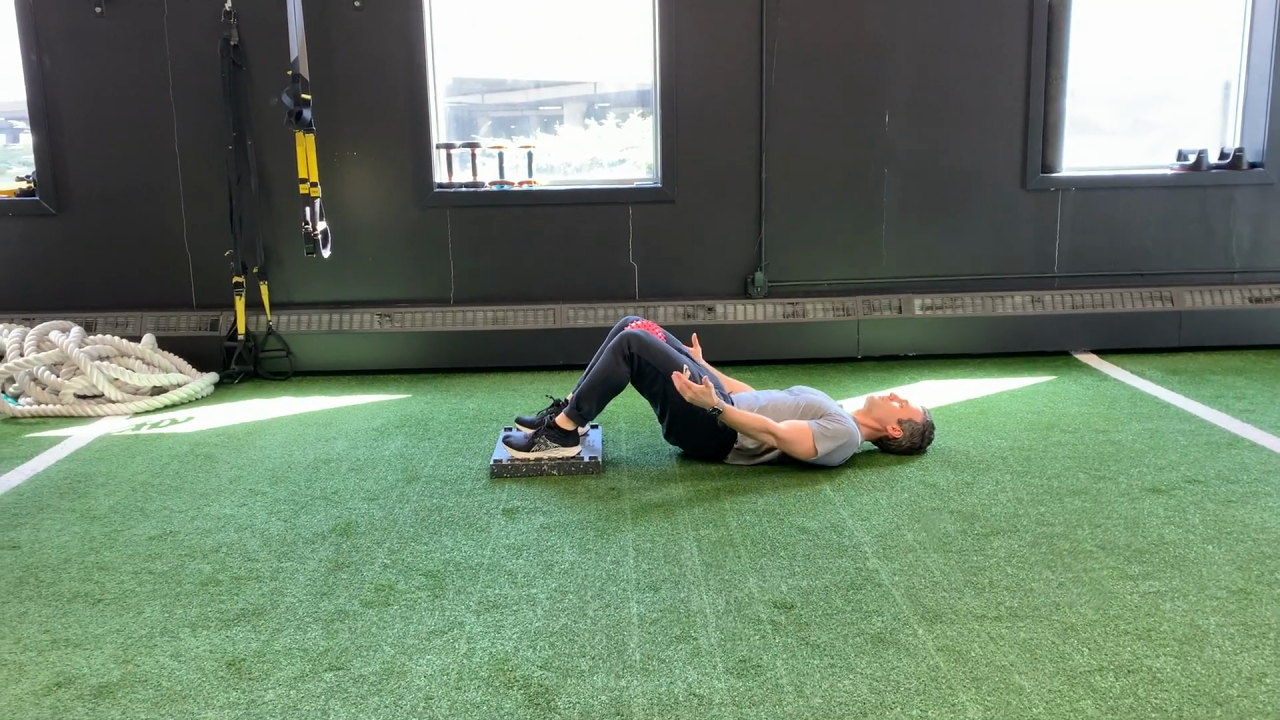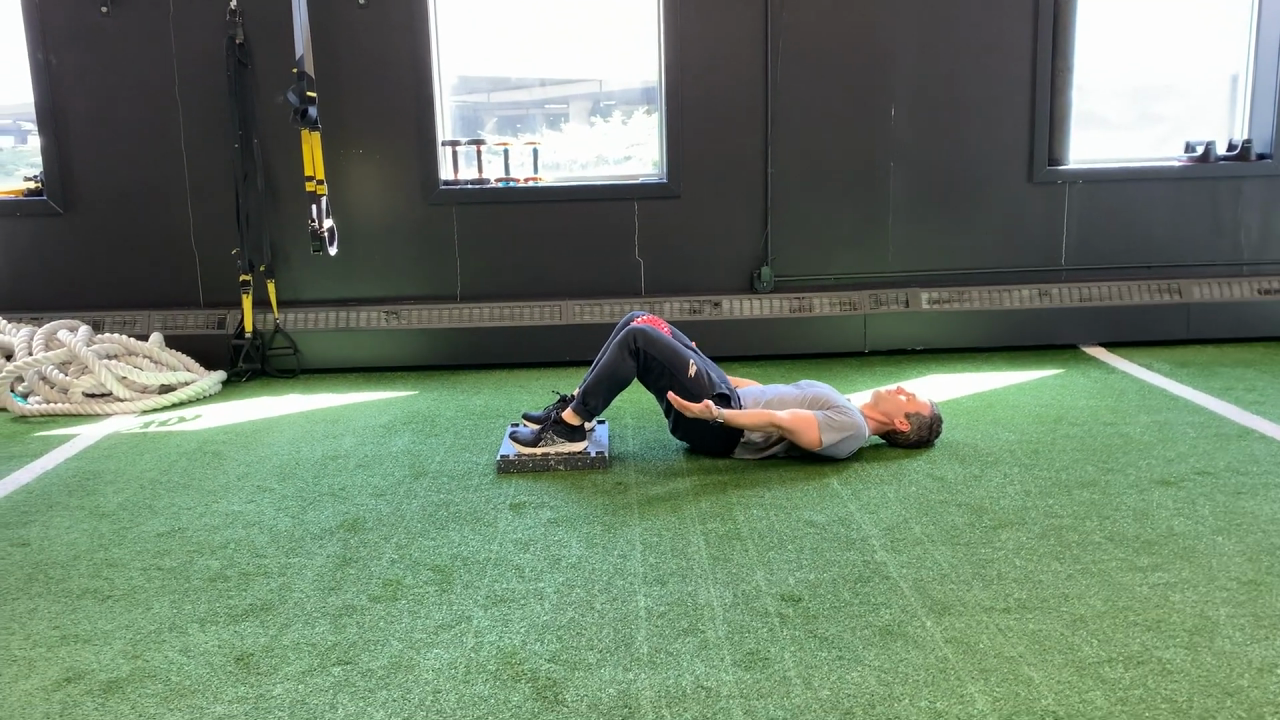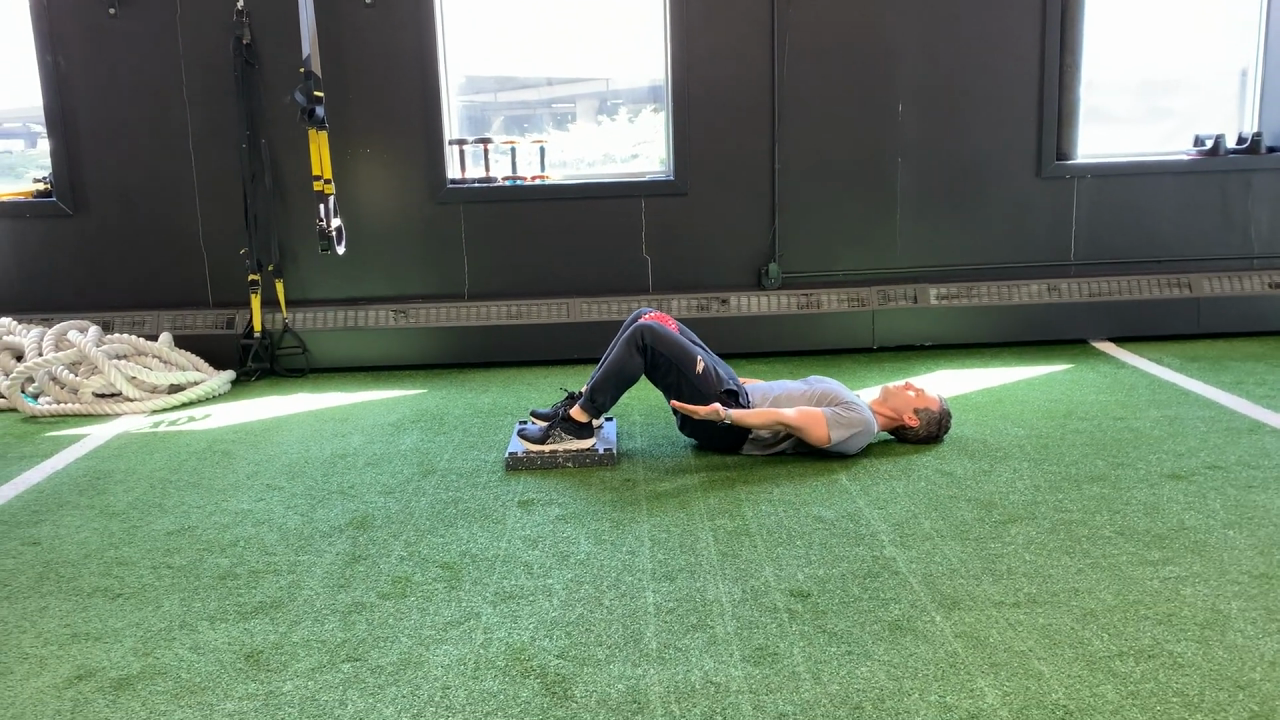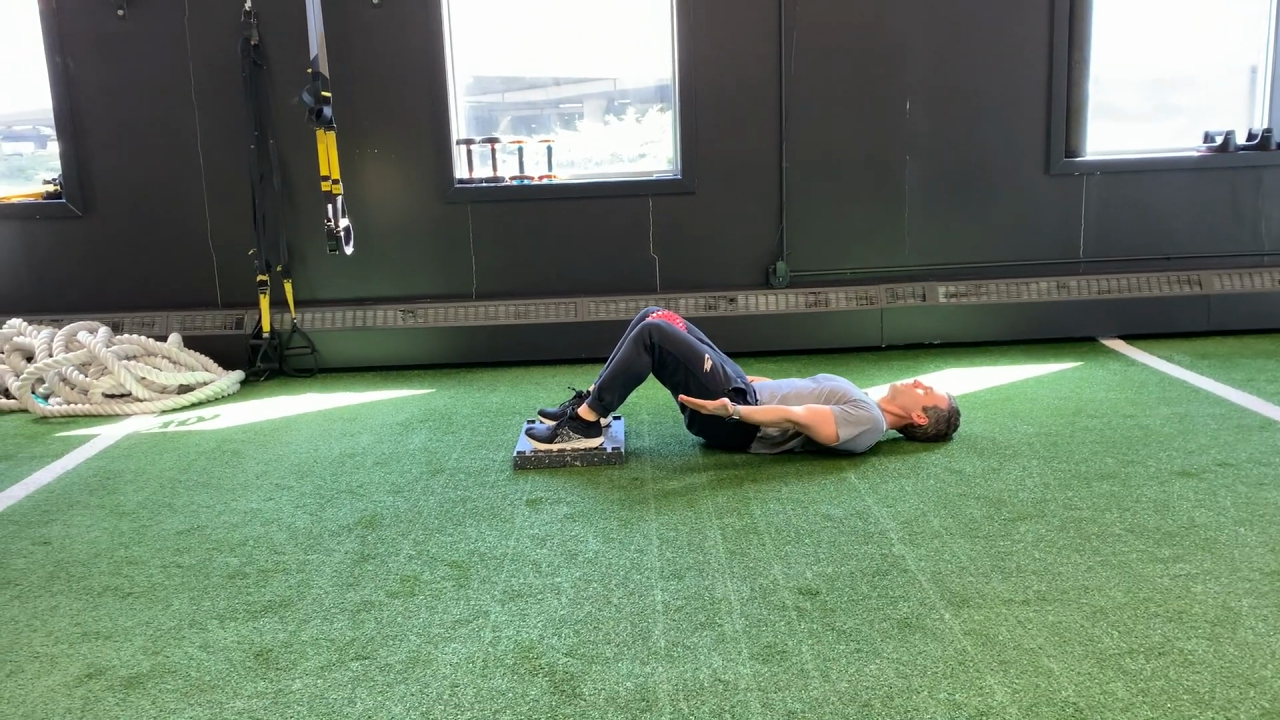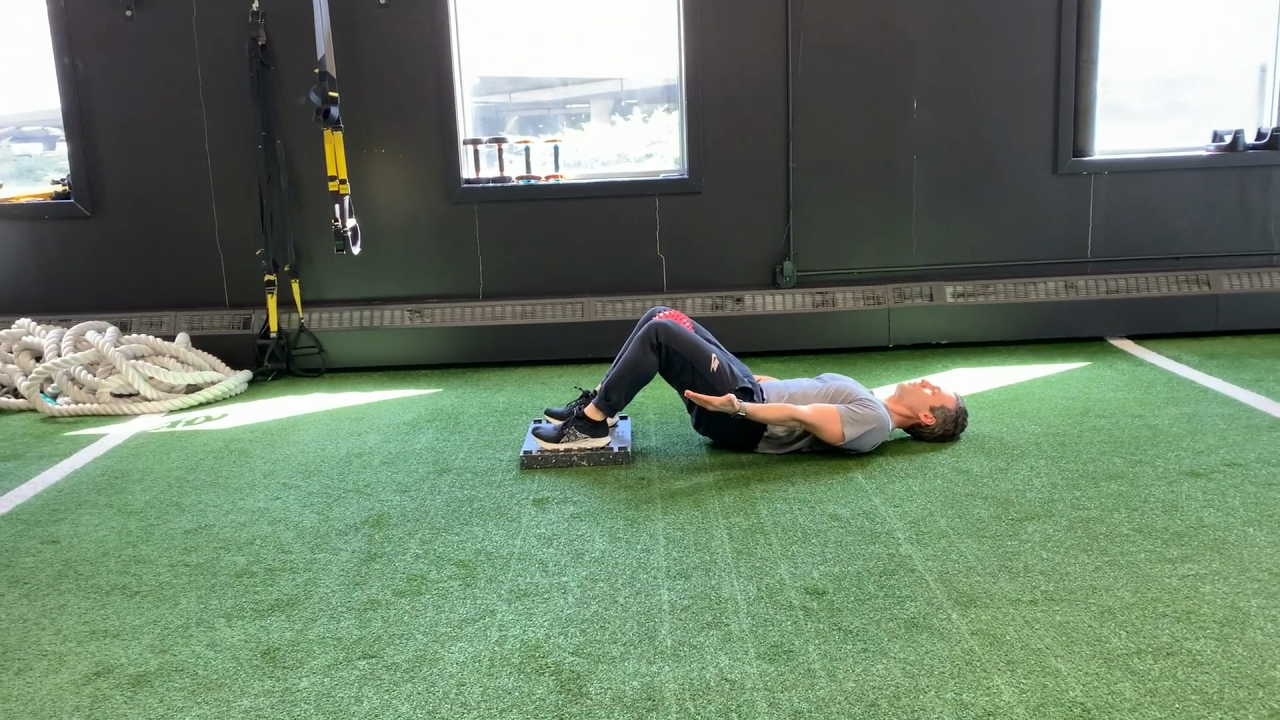
dt=0.2s
person 1, frame 1
left shoulder: (844, 436)
right shoulder: (835, 416)
left elbow: (774, 435)
left wrist: (713, 405)
right wrist: (704, 367)
left hip: (713, 432)
right hip: (721, 408)
left knee: (632, 343)
right knee: (634, 326)
left ankle: (562, 433)
right ankle: (567, 410)
person 1, frame 2
left shoulder: (850, 429)
right shoulder: (843, 410)
left elbow: (777, 422)
left wrist: (714, 414)
right wrist: (709, 370)
left hip: (722, 430)
right hip: (728, 399)
left knee: (638, 338)
right knee: (641, 322)
left ankle: (569, 427)
right ankle: (574, 405)
person 1, frame 3
left shoulder: (859, 425)
right shoulder: (852, 406)
left elbow: (785, 420)
left wrist: (721, 415)
right wrist: (725, 389)
left hip: (731, 424)
right hip: (736, 393)
left knee: (645, 335)
right knee: (648, 319)
left ankle: (577, 424)
right ankle: (582, 403)
person 1, frame 4
left shoulder: (867, 423)
right shoulder: (861, 404)
left elbow: (794, 418)
left wrist: (730, 411)
right wrist: (740, 382)
left hip: (738, 423)
right hip: (744, 392)
left knee: (653, 333)
right knee: (655, 318)
left ankle: (585, 422)
right ankle: (590, 402)
person 1, frame 5
left shoulder: (874, 422)
right shoulder: (868, 403)
left elbow: (800, 417)
left wrist: (736, 407)
right wrist: (745, 385)
left hip: (744, 423)
right hip: (750, 391)
left knee: (659, 333)
right knee: (661, 318)
left ankle: (591, 423)
right ankle: (597, 401)
